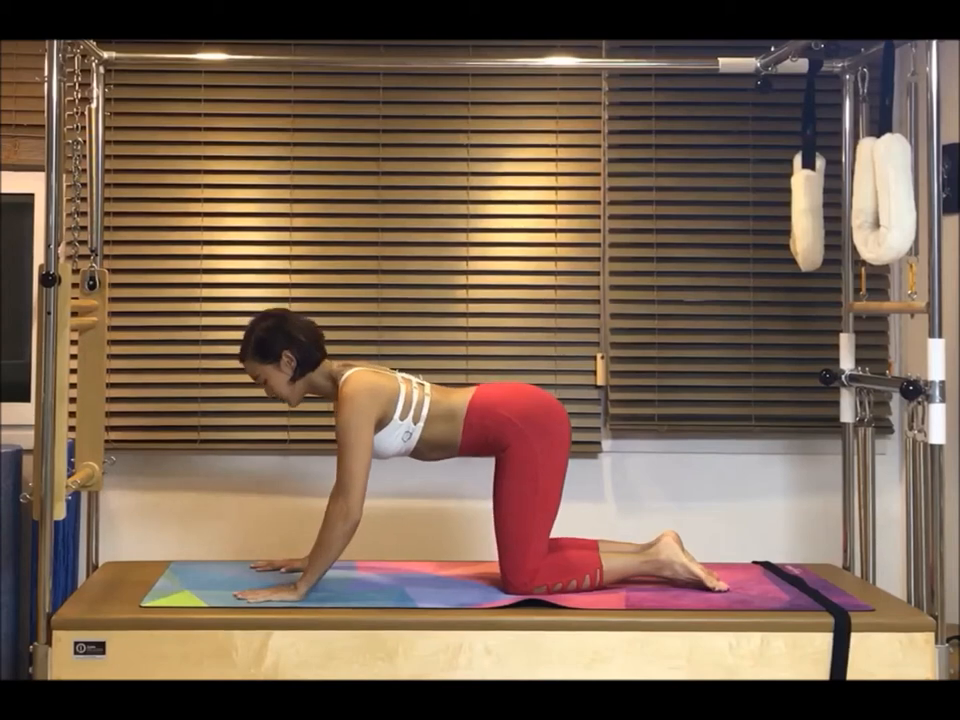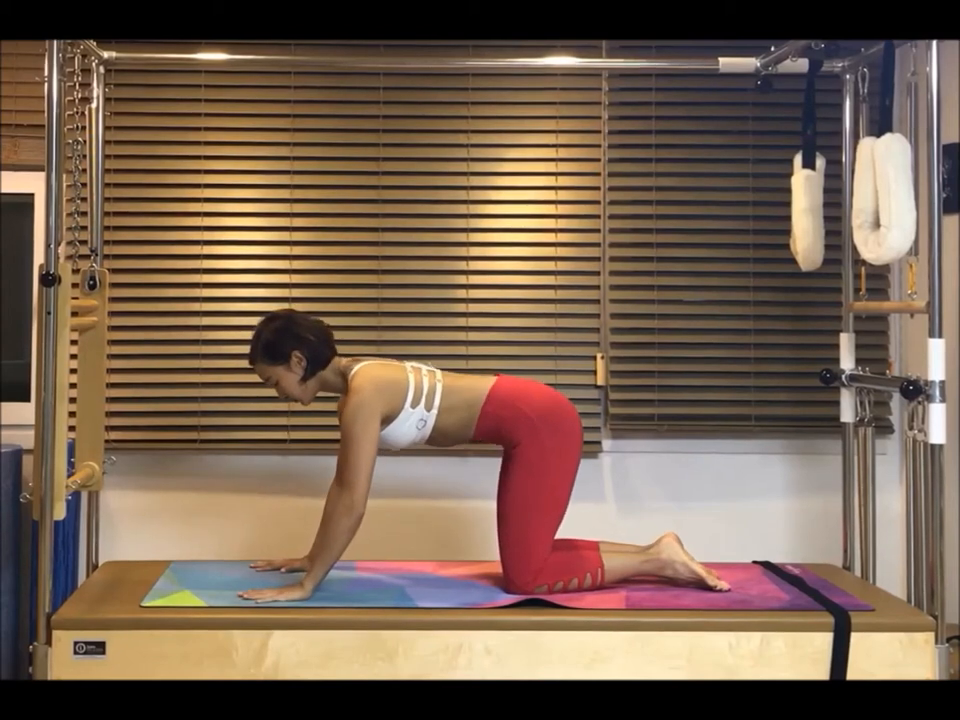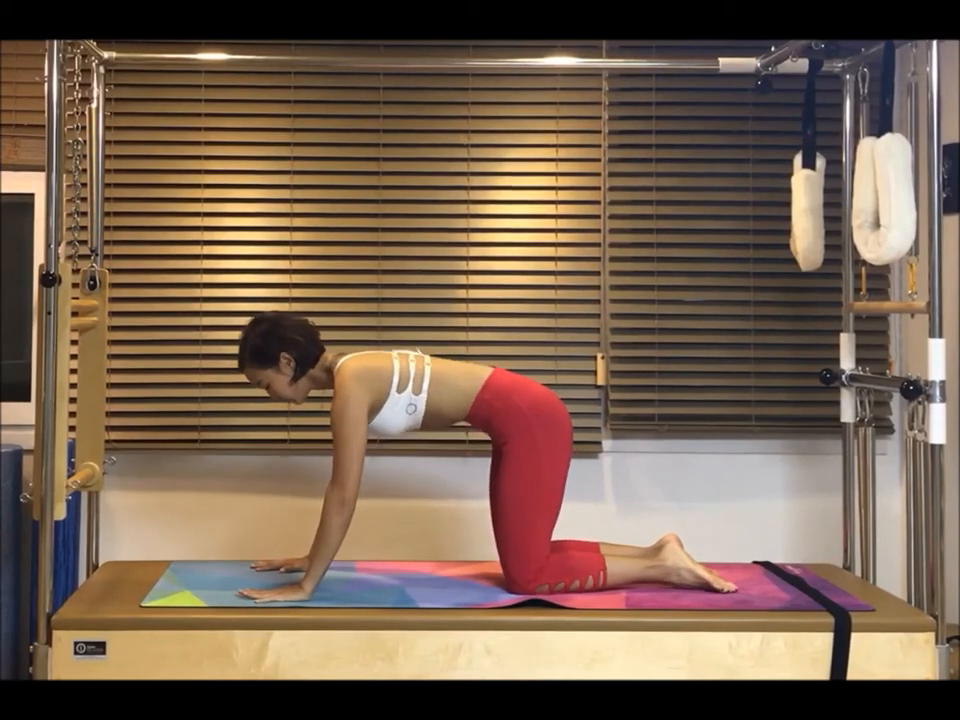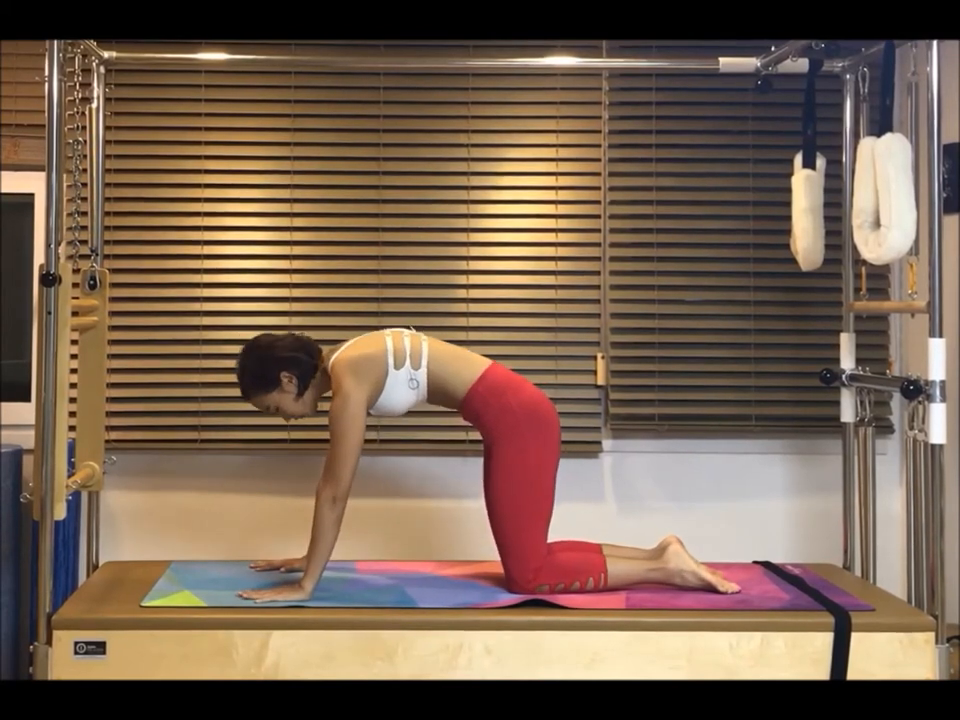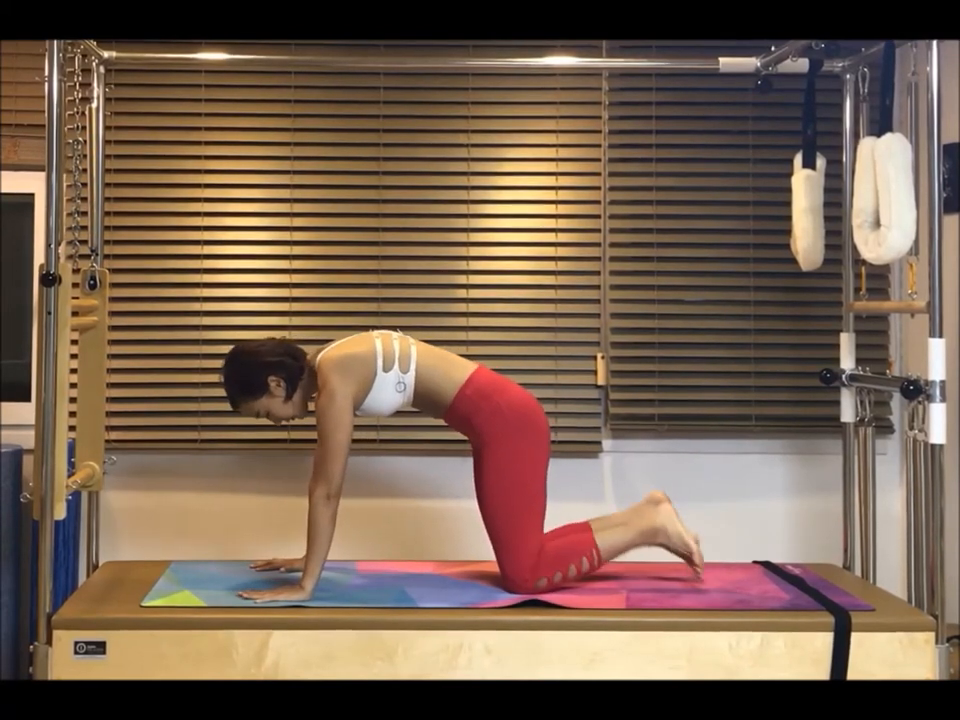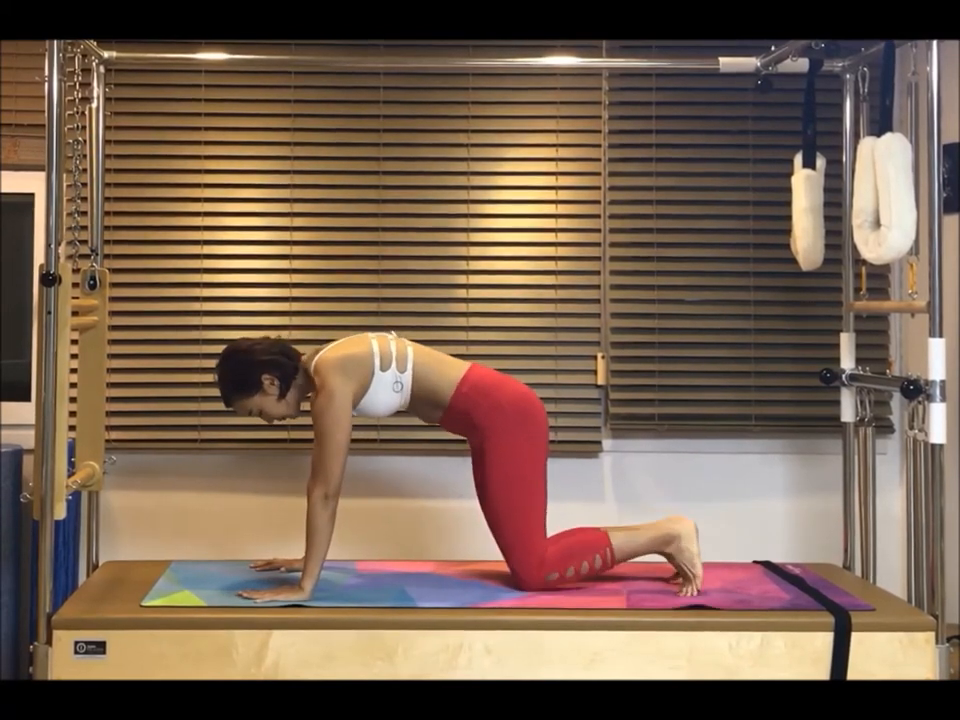
dt=0.5s
person 1, frame 1
left shoulder: (354, 398)
right shoulder: (350, 382)
left elbow: (349, 510)
right elbow: (345, 489)
left wrist: (299, 587)
right wrist: (310, 560)
left hip: (526, 426)
right hip: (524, 416)
left knee: (522, 577)
right knee: (525, 554)
left ankle: (658, 561)
right ankle: (653, 548)
person 1, frame 2
left shoulder: (362, 393)
right shoulder: (358, 382)
left elbow: (353, 503)
right elbow: (341, 484)
left wrist: (306, 584)
right wrist: (311, 558)
left hip: (541, 424)
right hip: (533, 420)
left knee: (524, 576)
right knee: (527, 554)
left ankle: (658, 559)
right ankle: (654, 550)
person 1, frame 3
left shoulder: (350, 386)
right shoulder: (352, 374)
left elbow: (343, 497)
right elbow: (340, 489)
left wrist: (306, 584)
right wrist: (311, 557)
left hip: (529, 420)
right hip: (522, 418)
left knee: (526, 576)
right knee: (524, 555)
left ankle: (661, 567)
right ankle: (654, 551)
person 1, frame 4
left shoulder: (347, 379)
right shoulder: (345, 367)
left elbow: (335, 491)
right elbow: (333, 482)
left wrist: (306, 583)
right wrist: (311, 557)
left hip: (516, 417)
right hip: (512, 415)
left knee: (527, 575)
right knee: (526, 555)
left ankle: (666, 567)
right ankle: (658, 554)
person 1, frame 5
left shoulder: (334, 379)
right shoulder: (328, 367)
left elbow: (327, 491)
right elbow: (324, 483)
left wrist: (305, 585)
right wrist: (308, 558)
left hip: (503, 418)
right hip: (497, 416)
left knee: (524, 574)
right knee: (522, 555)
left ankle: (651, 526)
right ankle: (645, 513)
person 1, frame 6
left shoulder: (331, 380)
right shoulder: (321, 377)
left elbow: (326, 493)
right elbow: (319, 482)
left wrist: (305, 585)
right wrist: (307, 559)
left hip: (503, 411)
right hip: (487, 418)
left knee: (533, 568)
right knee: (525, 557)
left ankle: (670, 534)
right ankle: (662, 536)
